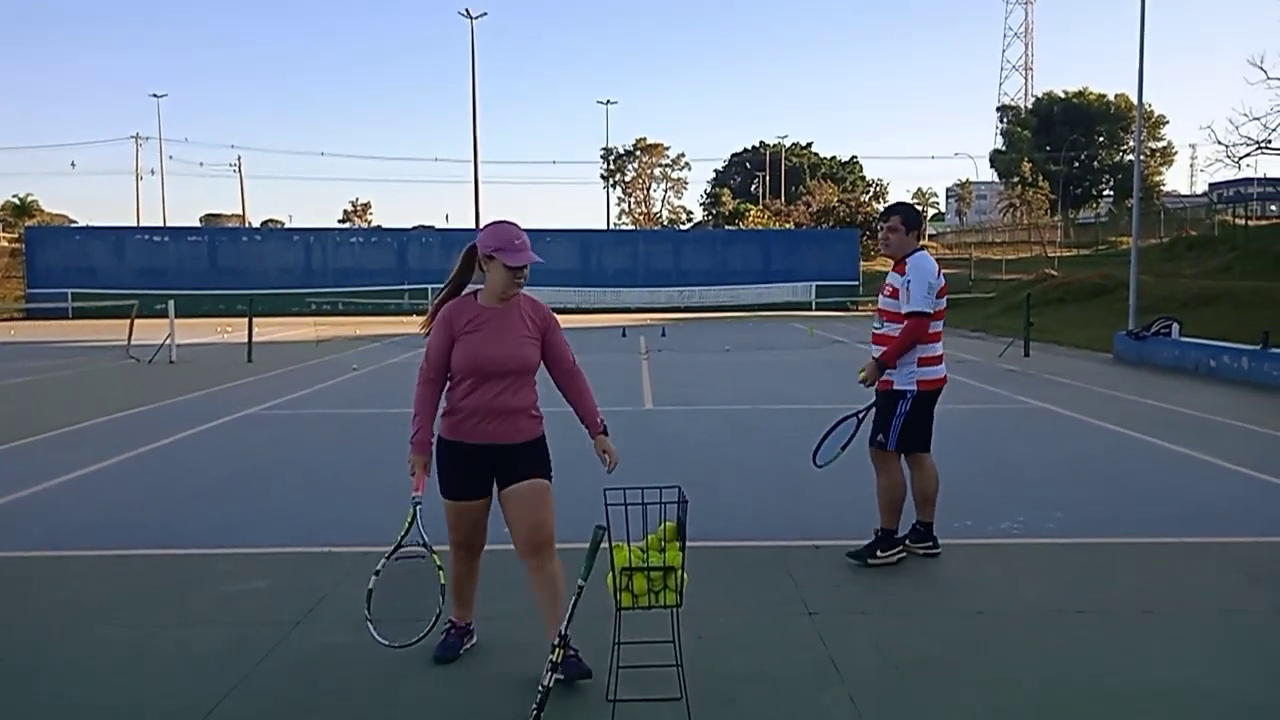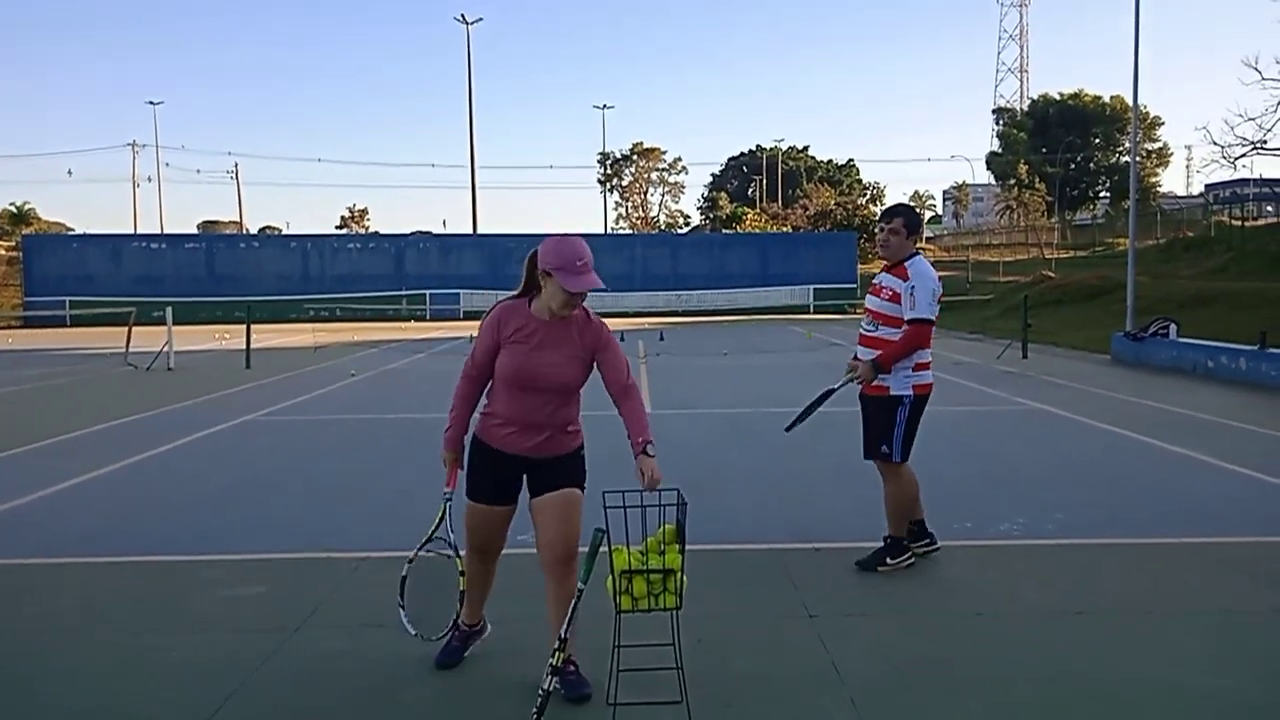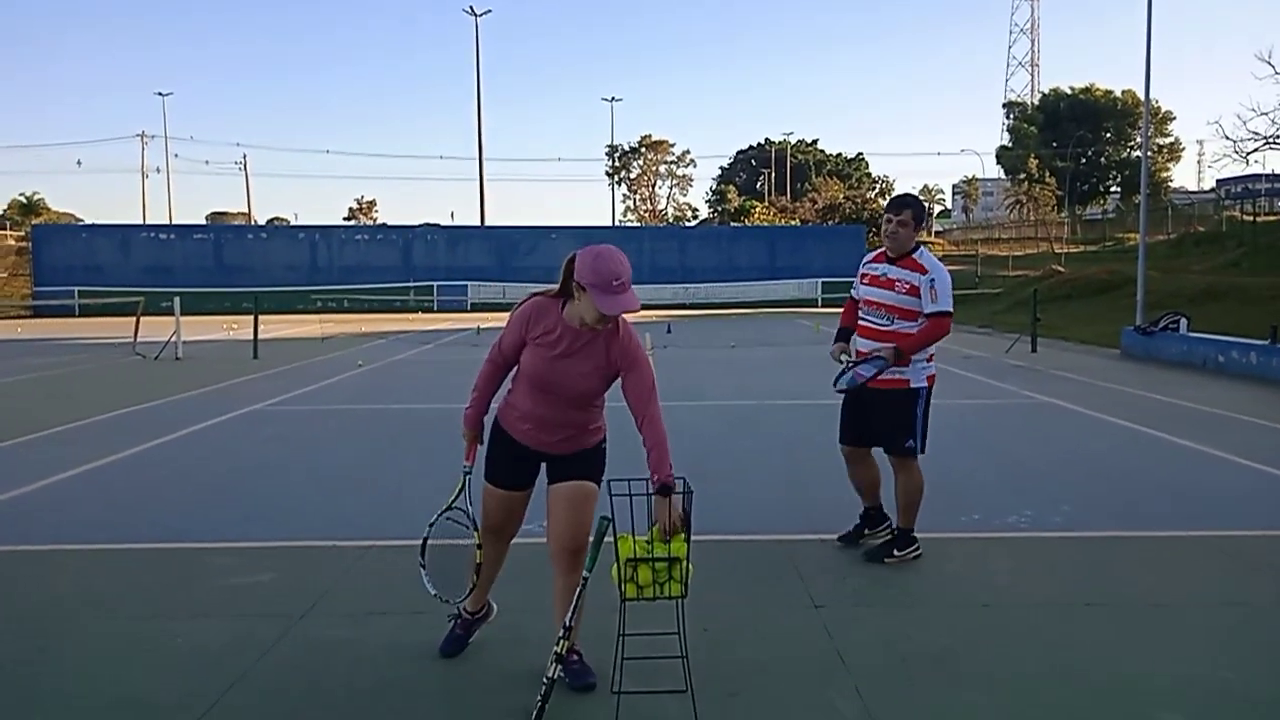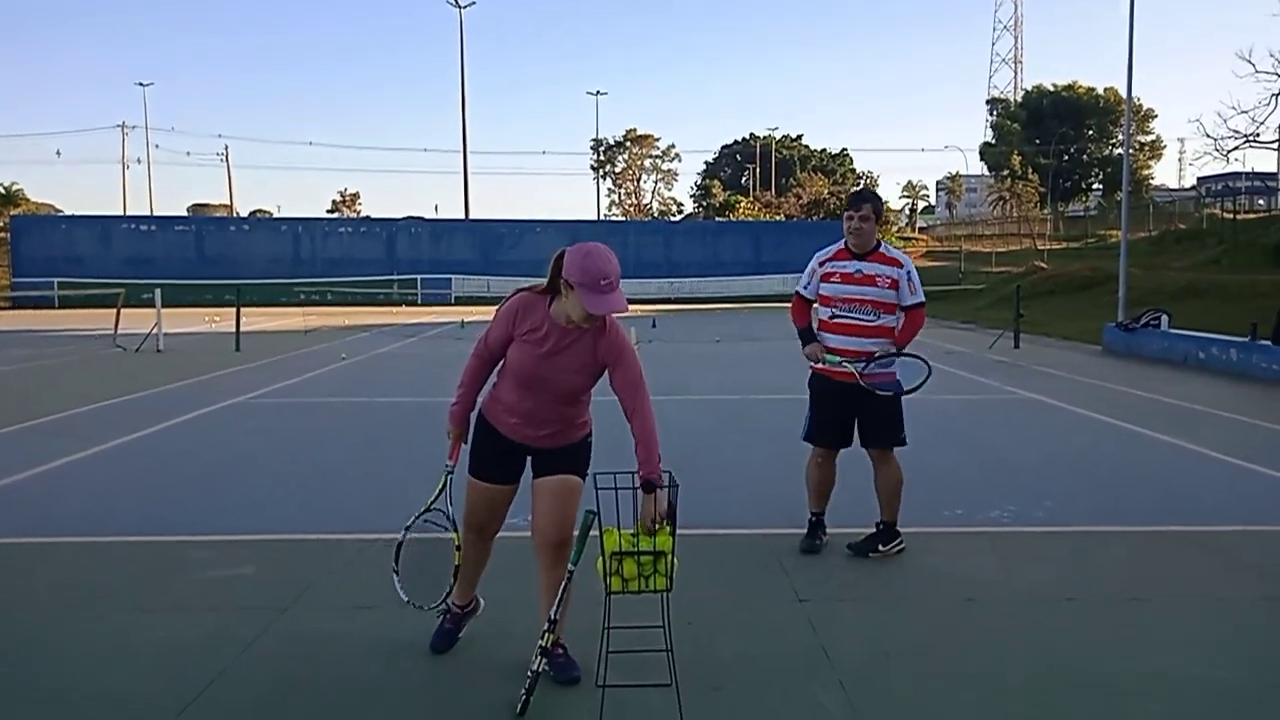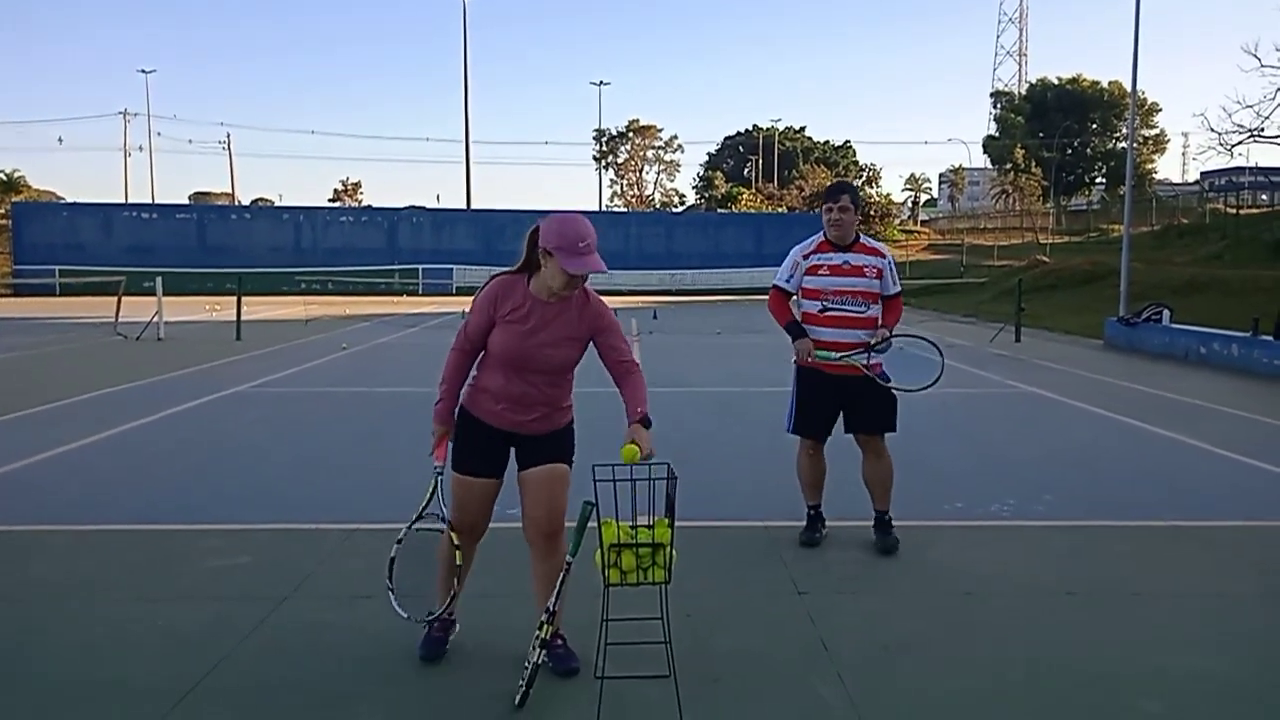
dt=0.3s
person 1, frame 1
left shoulder: (538, 315)
right shoulder: (453, 314)
left elbow: (568, 375)
right elbow: (430, 380)
left wrist: (597, 429)
right wrist: (420, 443)
left hip: (525, 445)
right hip: (462, 447)
left knee: (539, 544)
right knee: (465, 546)
left ankle: (561, 649)
right ankle: (460, 627)
person 1, frame 2
left shoulder: (593, 331)
right shoulder: (505, 316)
left elbow: (625, 391)
right elbow: (472, 377)
left wrist: (643, 448)
right wrist: (453, 437)
left hip: (560, 454)
right hip: (493, 449)
left knee: (561, 557)
right knee: (481, 547)
left ankle: (563, 660)
right ankle: (470, 624)
person 1, frame 3
left shoulder: (623, 342)
right shoulder: (535, 312)
left elbow: (648, 413)
right elbow: (498, 361)
left wrist: (663, 488)
right wrist: (473, 417)
left hip: (580, 449)
right hip: (513, 436)
left knee: (570, 549)
right knee: (494, 531)
left ankle: (567, 649)
right ankle: (475, 608)
person 1, frame 4
left shoulder: (610, 338)
right shoulder: (521, 308)
left elbow: (638, 409)
right elbow: (483, 357)
left wrist: (650, 486)
right wrist: (460, 414)
left hip: (566, 444)
right hip: (498, 431)
left knee: (555, 543)
right knee: (478, 527)
left ankle: (552, 643)
right ankle: (461, 605)
person 1, frame 5
left shoulder: (591, 310)
right shoulder: (499, 293)
left elbow: (626, 368)
right elbow: (463, 351)
left wrist: (638, 421)
right wrist: (443, 414)
left hip: (549, 431)
right hip: (481, 423)
left knee: (547, 533)
right knee: (465, 527)
left ankle: (551, 633)
right ankle: (443, 617)
person 2, frame 1
left shoulder: (916, 270)
right shoulder: (908, 268)
left elbow: (917, 327)
left wrist: (880, 363)
right wrist: (885, 365)
left hip: (908, 382)
right hip: (914, 379)
left knee: (884, 455)
right knee: (917, 453)
left ankle: (888, 540)
right ankle: (924, 534)
person 2, frame 2
left shoulder: (919, 277)
right shoulder: (886, 272)
left elbow: (918, 334)
left wrist: (877, 365)
right wrist: (861, 359)
left hip: (900, 389)
right hip: (878, 386)
left knee: (890, 463)
right knee: (889, 462)
left ankle: (898, 546)
right ankle: (918, 533)
person 2, frame 3
left shoulder: (930, 271)
right shoulder: (870, 262)
left elbow: (940, 324)
right elbow: (854, 305)
left wrist: (898, 352)
right wrist: (843, 338)
left hip: (907, 383)
right hip: (866, 378)
left knee: (903, 457)
right knee: (852, 448)
left ankle: (905, 538)
right ankle: (874, 518)
person 2, frame 4
left shoulder: (899, 265)
right shoulder: (823, 260)
left elbow: (916, 312)
right elbow: (800, 303)
left wrist: (897, 345)
right wrist: (808, 340)
right hip: (829, 375)
left knee: (882, 453)
right knee: (822, 451)
left ankle: (888, 531)
right ankle: (816, 523)
person 2, frame 5
left shoulder: (879, 255)
right shoulder: (803, 254)
left elbow: (893, 301)
right elbow: (777, 298)
left wrist: (886, 328)
right wrist: (798, 335)
left hip: (865, 367)
right hip: (816, 367)
left knee: (873, 442)
right knee: (811, 442)
left ankle: (883, 522)
right ankle: (814, 516)
